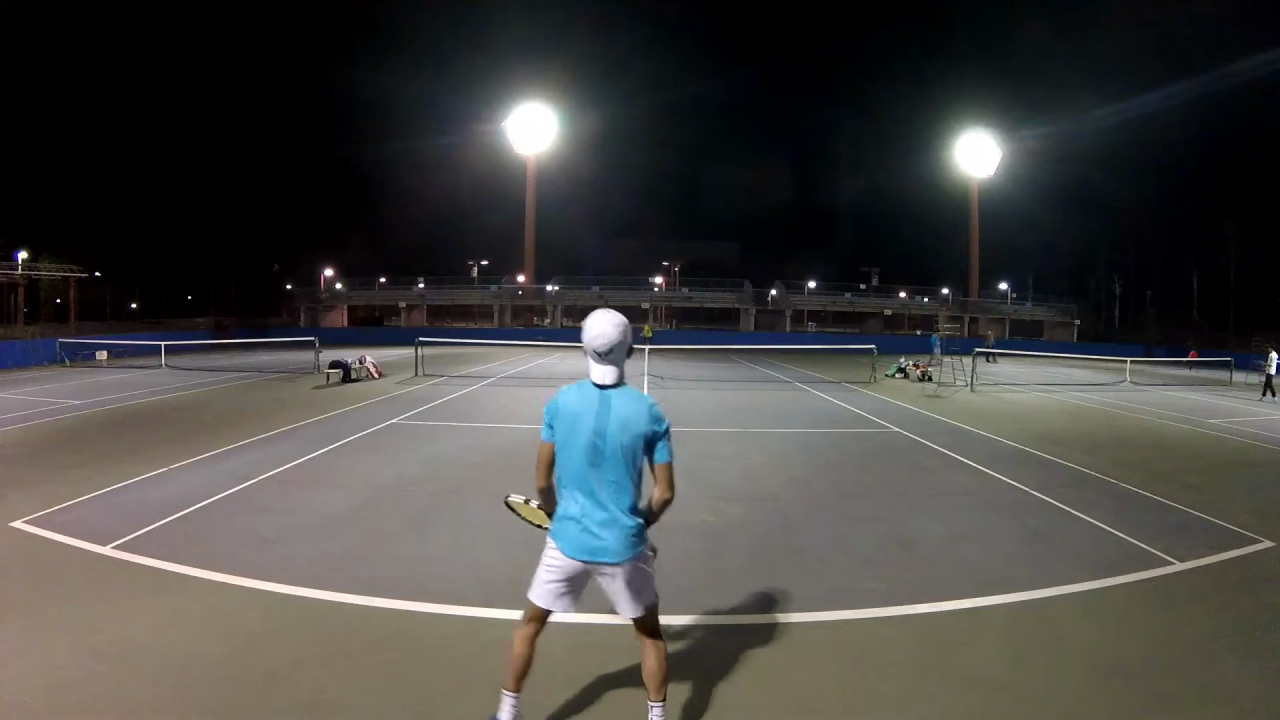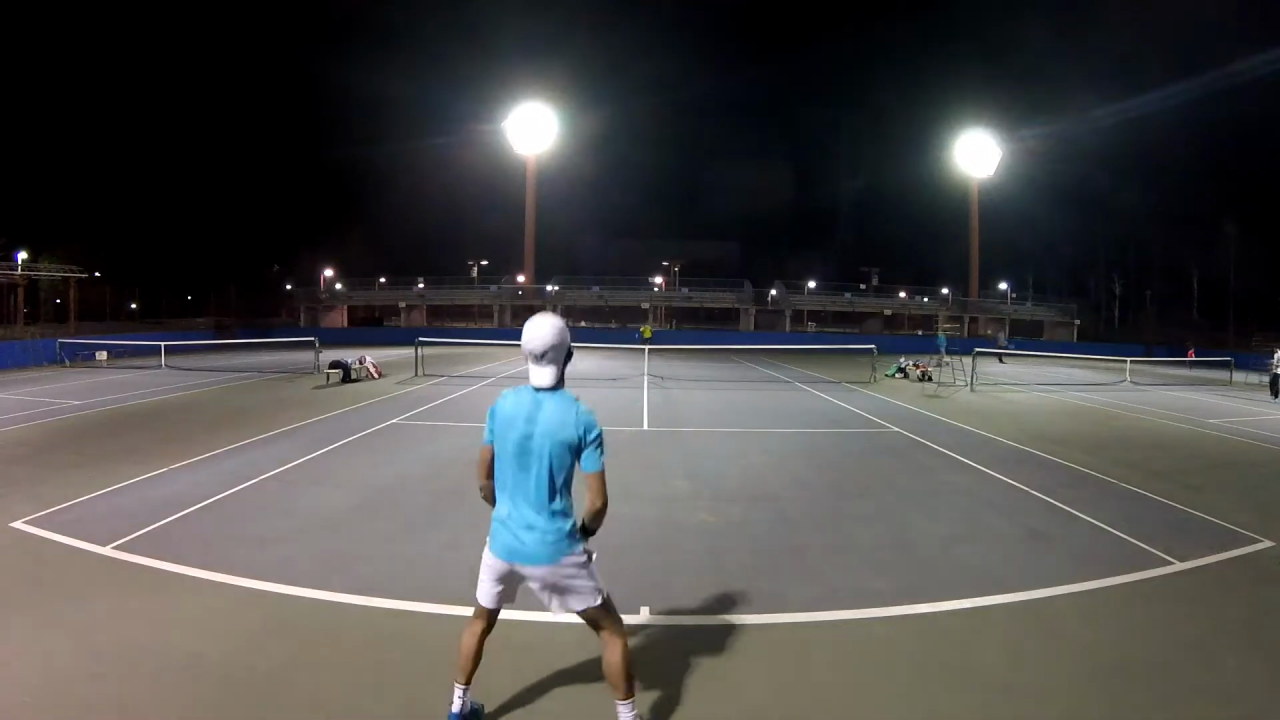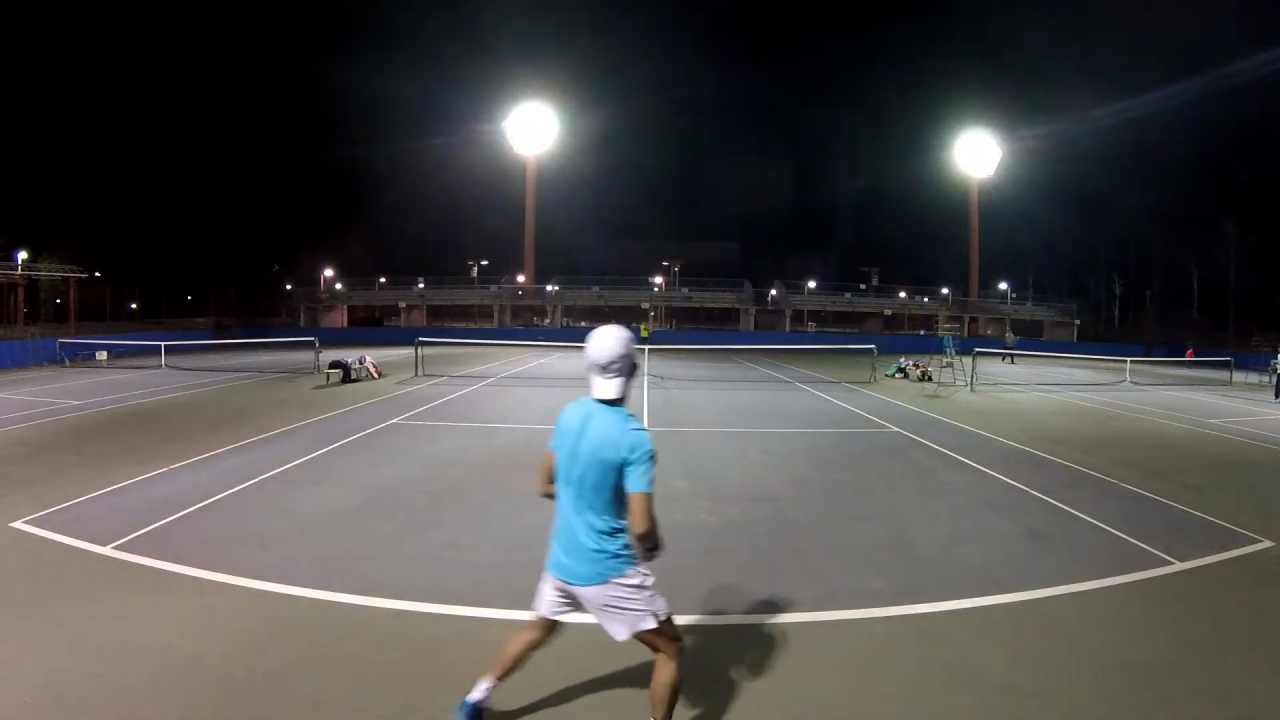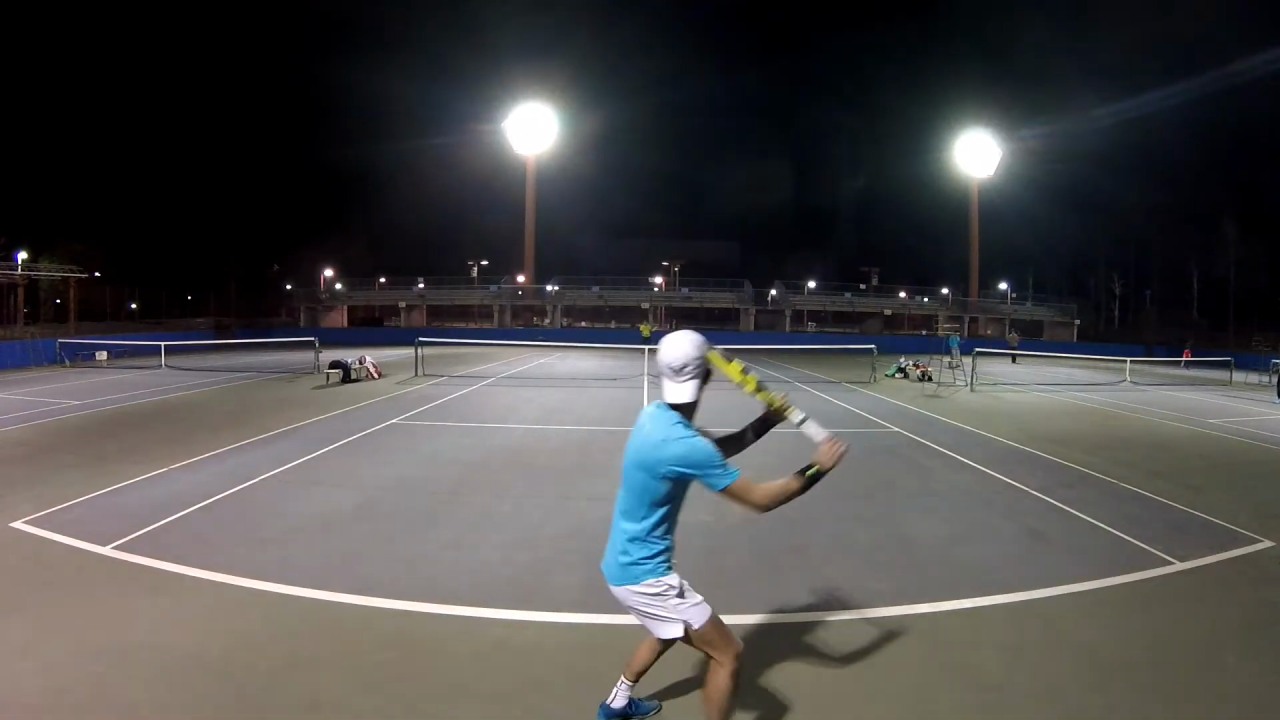
dt=0.4s
person 1, frame 1
left shoulder: (560, 404)
right shoulder: (649, 412)
left elbow: (543, 483)
right elbow: (664, 493)
left hip: (568, 541)
right hip: (624, 547)
left knee: (530, 624)
right knee: (649, 635)
person 1, frame 2
left shoulder: (502, 404)
right shoulder: (581, 420)
left elbow: (484, 480)
right elbow: (597, 503)
right wrist: (582, 534)
left hip: (502, 544)
right hip: (554, 552)
left knee: (481, 621)
right knee: (611, 632)
person 1, frame 3
left shoulder: (568, 416)
right shoulder: (634, 438)
left elbow: (547, 488)
right elbow: (642, 527)
right wrist: (652, 547)
left hip: (562, 562)
right hip: (609, 571)
left knee: (537, 631)
right knee: (669, 651)
person 1, frame 4
left shoulder: (656, 415)
right shoulder: (681, 445)
left elbow: (722, 449)
right elbow: (759, 499)
left wrist: (769, 418)
right wrist: (818, 467)
left hip: (625, 563)
right hip: (643, 575)
left knee: (667, 634)
right knee: (727, 655)
